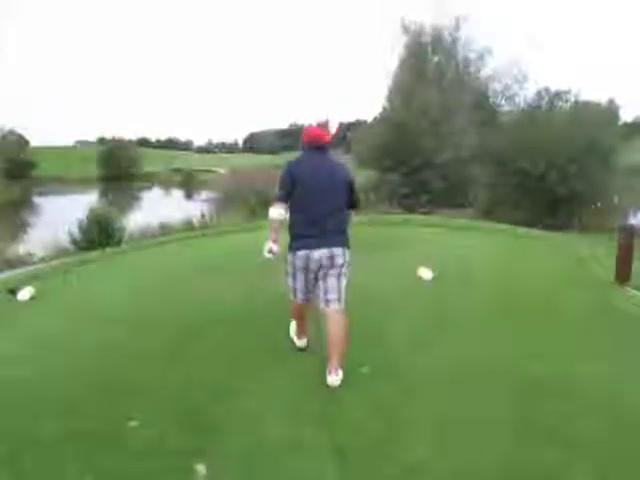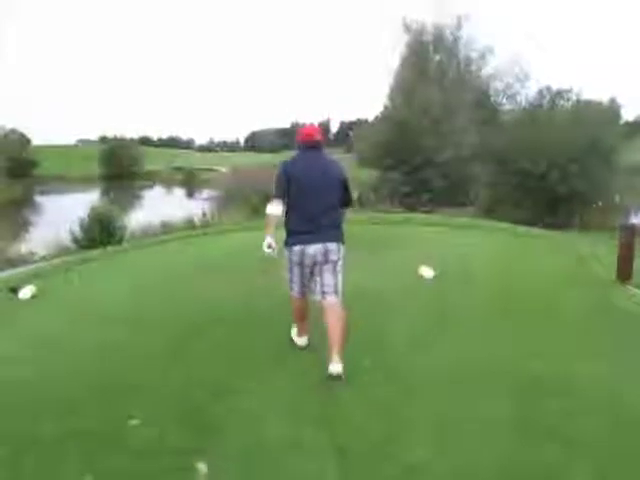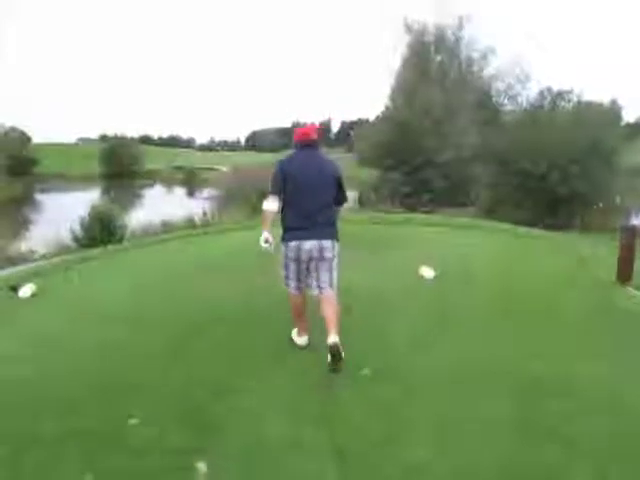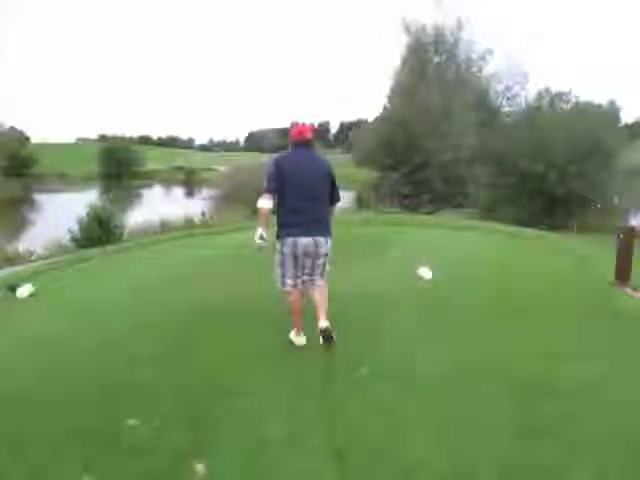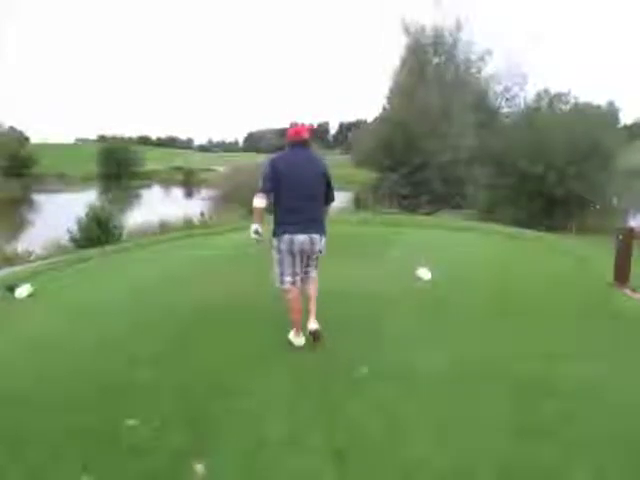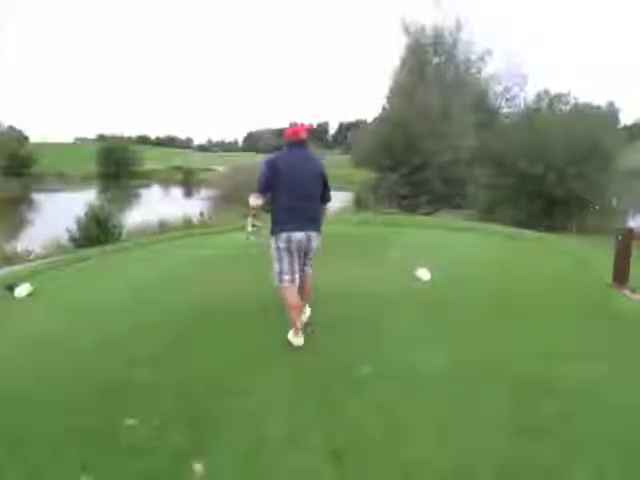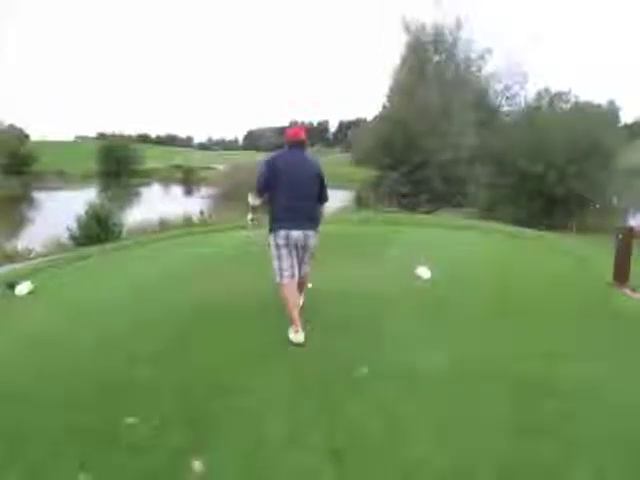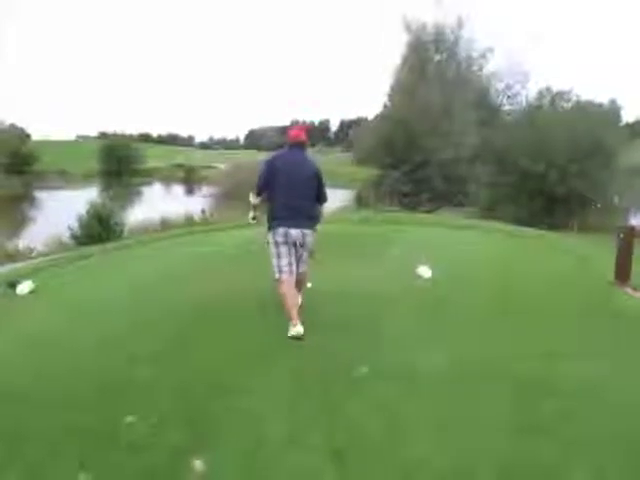
dt=0.1s
person 1, frame 1
left shoulder: (293, 168)
right shoulder: (342, 170)
left elbow: (279, 206)
right elbow: (351, 208)
left wrist: (271, 239)
left hip: (303, 247)
right hip: (337, 247)
left knee: (301, 297)
right knee: (334, 307)
left ankle: (300, 335)
right ankle: (334, 369)
person 1, frame 2
left shoulder: (288, 167)
right shoulder: (336, 168)
left elbow: (276, 203)
right elbow: (345, 206)
left wrist: (269, 235)
left hip: (299, 242)
right hip: (332, 242)
left knee: (299, 293)
right knee: (332, 299)
left ankle: (301, 334)
right ankle: (335, 359)
person 1, frame 3
left shoulder: (285, 165)
right shoulder: (331, 166)
left elbow: (272, 200)
right elbow: (339, 203)
left wrist: (266, 232)
left hip: (295, 240)
right hip: (326, 240)
left knee: (296, 289)
right knee: (327, 291)
left ankle: (301, 334)
right ankle: (333, 337)
person 1, frame 4
left shoulder: (280, 163)
right shoulder: (325, 165)
left elbow: (267, 198)
right elbow: (333, 202)
left wrist: (261, 227)
left hip: (290, 235)
right hip: (320, 235)
left knee: (292, 286)
right knee: (317, 281)
left ankle: (299, 332)
right ankle: (323, 322)
person 1, frame 5
left shoulder: (276, 162)
right shoulder: (320, 164)
left elbow: (262, 196)
right elbow: (327, 202)
left wrist: (256, 223)
left hip: (286, 233)
right hip: (315, 232)
left knee: (290, 283)
right knee: (310, 275)
left ankle: (297, 332)
right ankle: (313, 322)
person 1, frame 6
left shoulder: (274, 162)
right shoulder: (317, 164)
left elbow: (259, 195)
right elbow: (324, 202)
left hip: (283, 231)
right hip: (311, 231)
left knee: (288, 282)
right knee: (306, 272)
left ankle: (297, 332)
right ankle: (304, 311)
person 1, frame 7
left shoulder: (273, 162)
right shoulder: (314, 166)
left elbow: (258, 195)
right elbow: (321, 202)
right wrist: (315, 224)
left hip: (281, 229)
right hip: (308, 229)
left knee: (287, 280)
right knee: (303, 271)
left ankle: (297, 329)
right ankle: (298, 300)
person 1, frame 8
left shoulder: (273, 162)
right shoulder: (313, 166)
left elbow: (257, 194)
right elbow: (320, 202)
left wrist: (254, 210)
right wrist: (315, 223)
left hip: (280, 227)
right hip: (306, 227)
left knee: (285, 276)
right knee: (301, 269)
left ankle: (295, 323)
right ankle: (296, 298)
